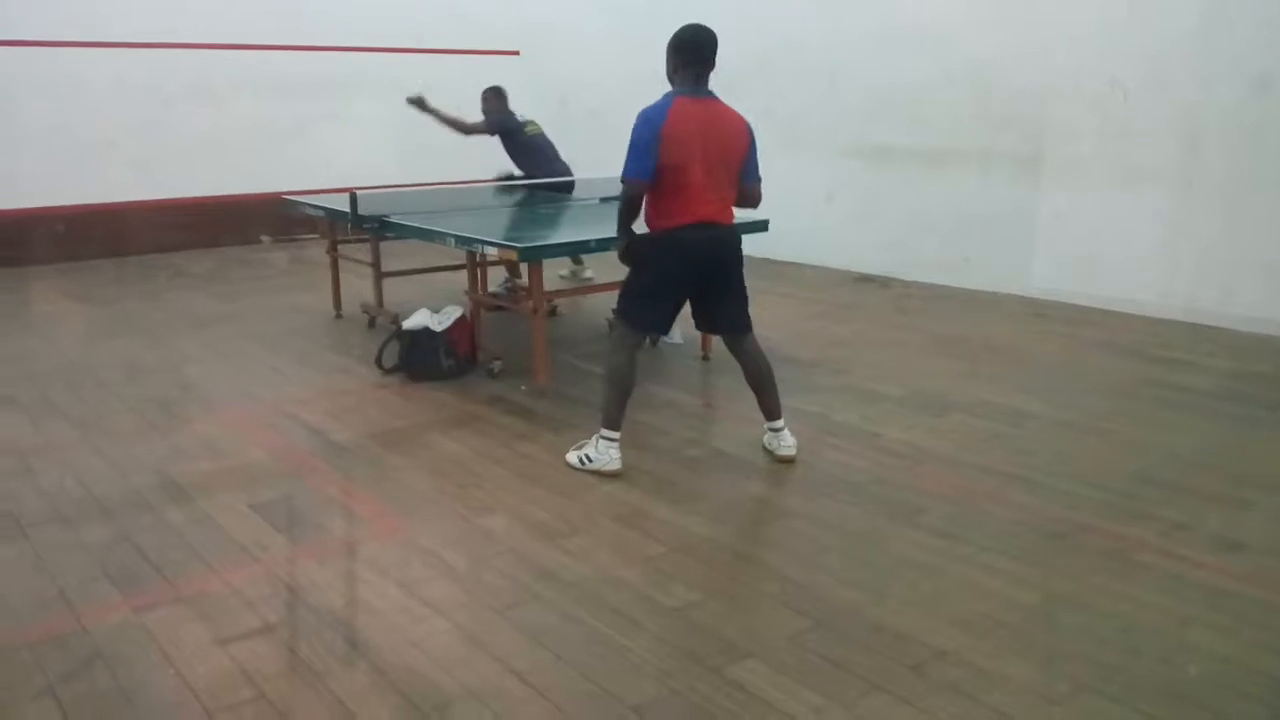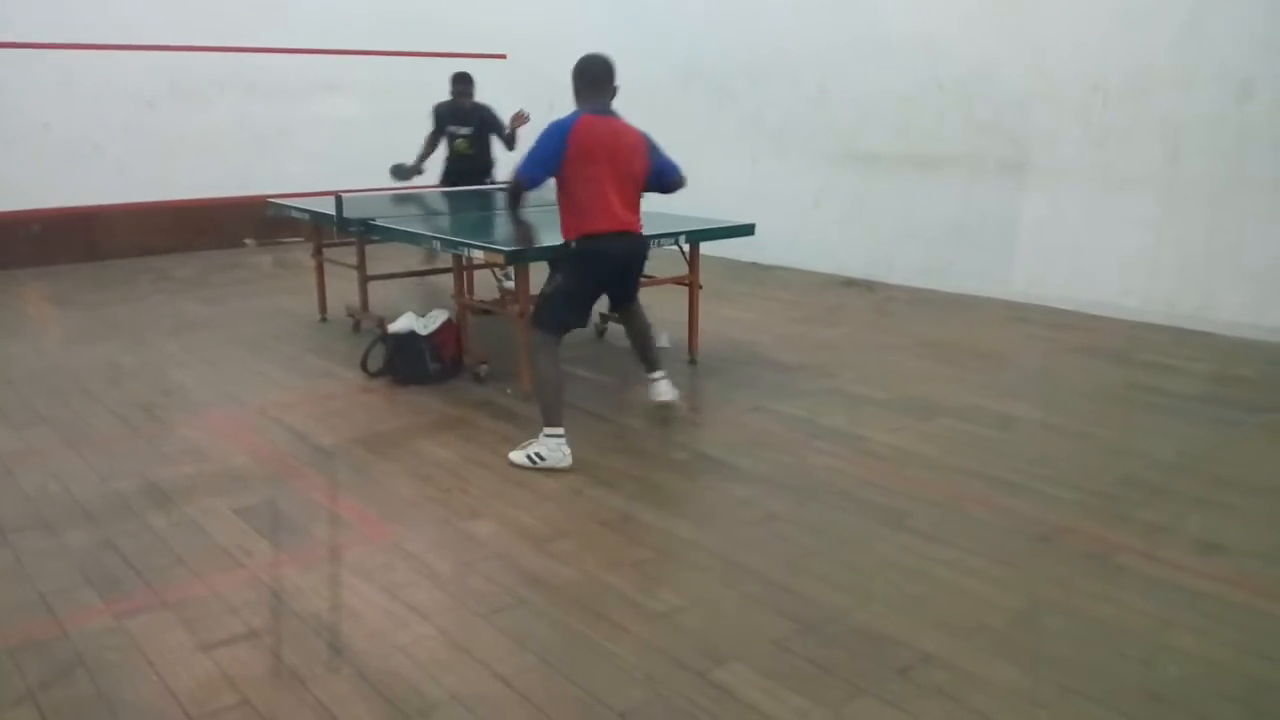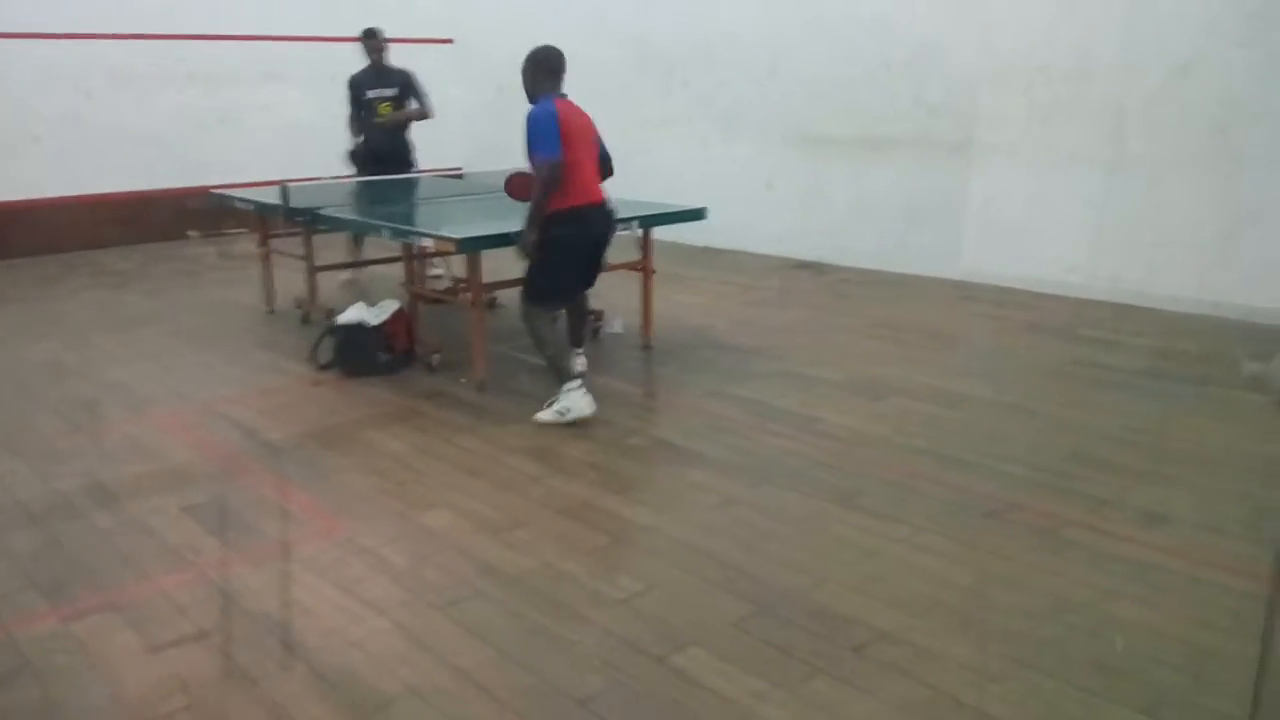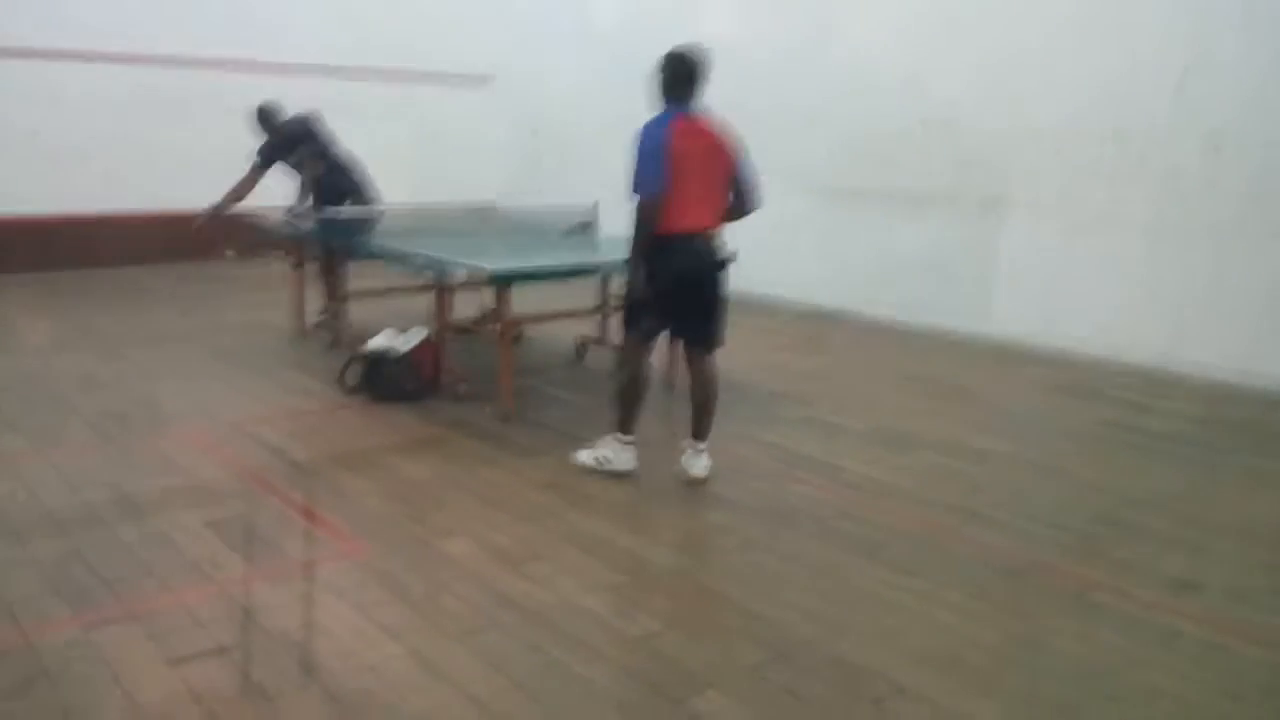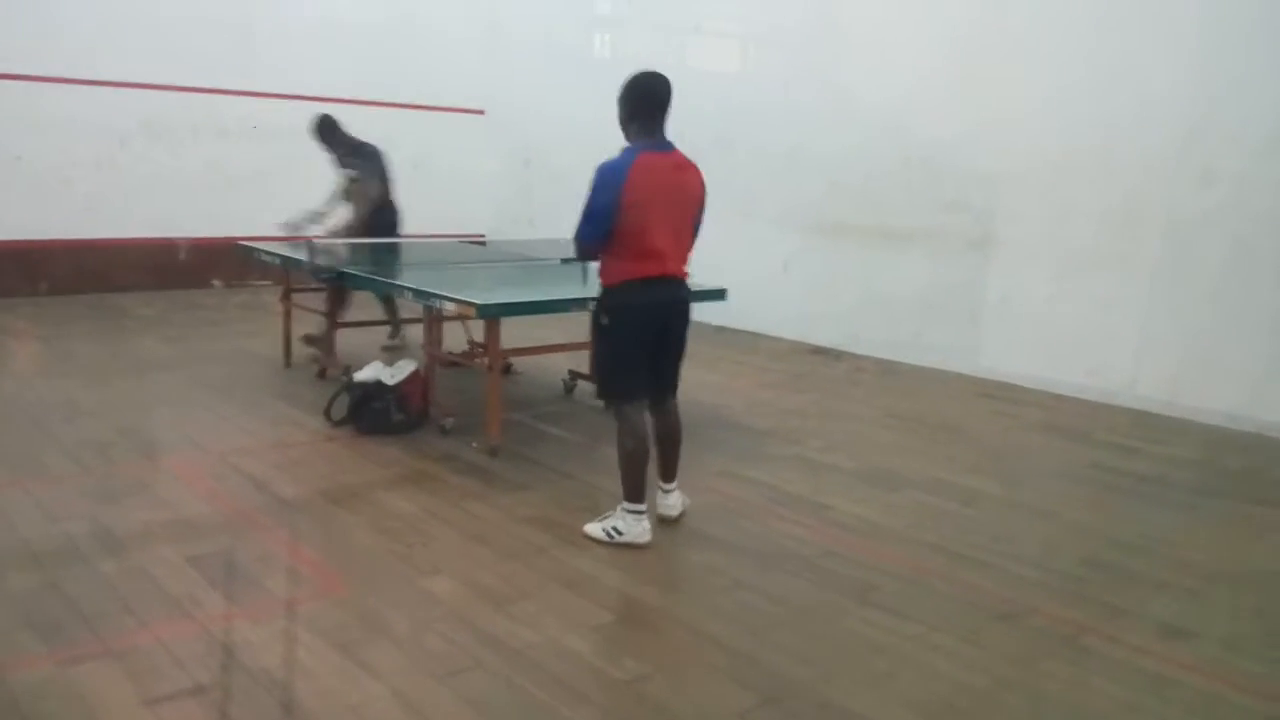
dt=1s
person 1, frame 1
left shoulder: (655, 118)
right shoulder: (738, 124)
left elbow: (634, 190)
right elbow: (751, 197)
left wrist: (624, 235)
left hip: (670, 244)
right hip: (722, 242)
left knee: (625, 339)
right knee: (741, 339)
left ankle: (607, 445)
right ankle: (779, 432)
person 1, frame 2
left shoulder: (563, 131)
right shoulder: (638, 139)
left elbow: (519, 183)
right elbow: (675, 181)
left wrist: (517, 219)
left hip: (589, 248)
right hip: (632, 245)
left knee: (544, 336)
right knee: (628, 306)
left ankle: (553, 441)
right ankle: (658, 380)
person 1, frame 3
left shoulder: (541, 113)
right shoulder: (579, 114)
left elbow: (551, 170)
right elbow: (605, 167)
left wrist: (530, 226)
left hip: (567, 222)
right hip: (598, 217)
left knee: (536, 308)
right knee: (574, 288)
left ankle: (573, 393)
right ankle: (574, 355)
person 1, frame 4
left shoulder: (657, 132)
right shoulder: (717, 141)
left elbow: (650, 203)
right elbow: (744, 203)
left wrist: (638, 264)
left hip: (666, 252)
right hip: (703, 253)
left knee: (635, 347)
right knee: (700, 355)
left ankle: (621, 445)
right ankle: (698, 452)
person 1, frame 5
left shoulder: (615, 173)
right shoulder: (691, 173)
left elbow: (586, 249)
left hip: (627, 301)
right hip: (673, 295)
left knee: (629, 407)
right knee: (663, 399)
left ankle: (633, 516)
right ankle: (669, 493)
person 2, frame 1
left shoulder: (504, 120)
right shoulder: (524, 123)
left elbow: (466, 129)
left wrist: (429, 108)
right wrist: (522, 177)
left hip: (547, 182)
right hip: (564, 178)
left ankle: (515, 281)
right ankle: (580, 268)
person 2, frame 2
left shoulder: (484, 113)
right shoulder: (441, 110)
left elbow: (509, 145)
right elbow: (435, 136)
left wrist: (512, 129)
right wrist: (419, 161)
left hip: (480, 174)
right hip: (455, 169)
left ankle: (505, 272)
person 2, frame 3
left shoulder: (403, 77)
right shoulder: (357, 81)
left elbow: (426, 112)
right elbow: (354, 118)
left wrist: (400, 115)
right wrist: (357, 140)
left hip: (399, 153)
right hip: (369, 154)
right ankle: (355, 260)
person 2, frame 4
left shoulder: (307, 127)
right shoulder: (272, 147)
left elbow: (312, 166)
right elbow: (249, 182)
left wrist: (301, 203)
right wrist: (219, 208)
left hip: (346, 182)
right hip: (325, 193)
left knee: (374, 223)
right knee: (327, 248)
right ankle: (333, 304)
person 2, frame 5
left shoulder: (368, 154)
right shoulder: (342, 154)
left elbow: (371, 194)
left wrist: (348, 226)
right wrist: (325, 210)
left hip: (381, 224)
right hip: (359, 225)
left ankle: (397, 330)
right ankle: (329, 332)
